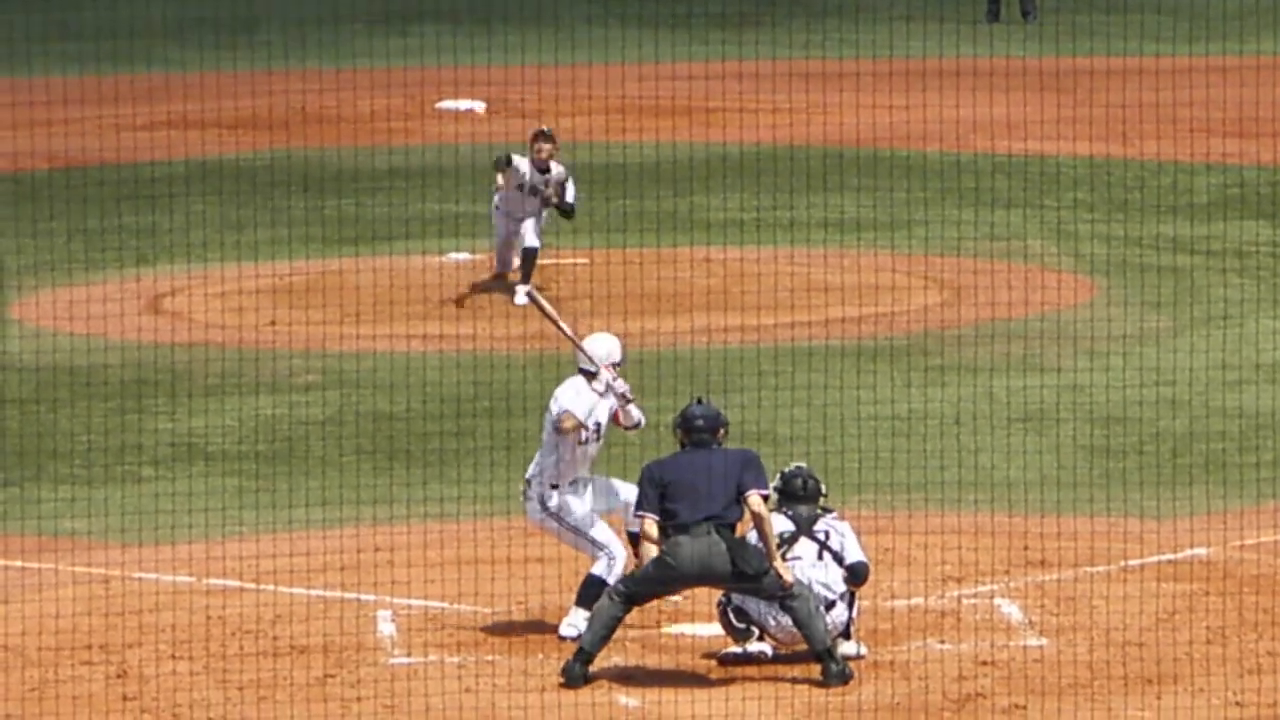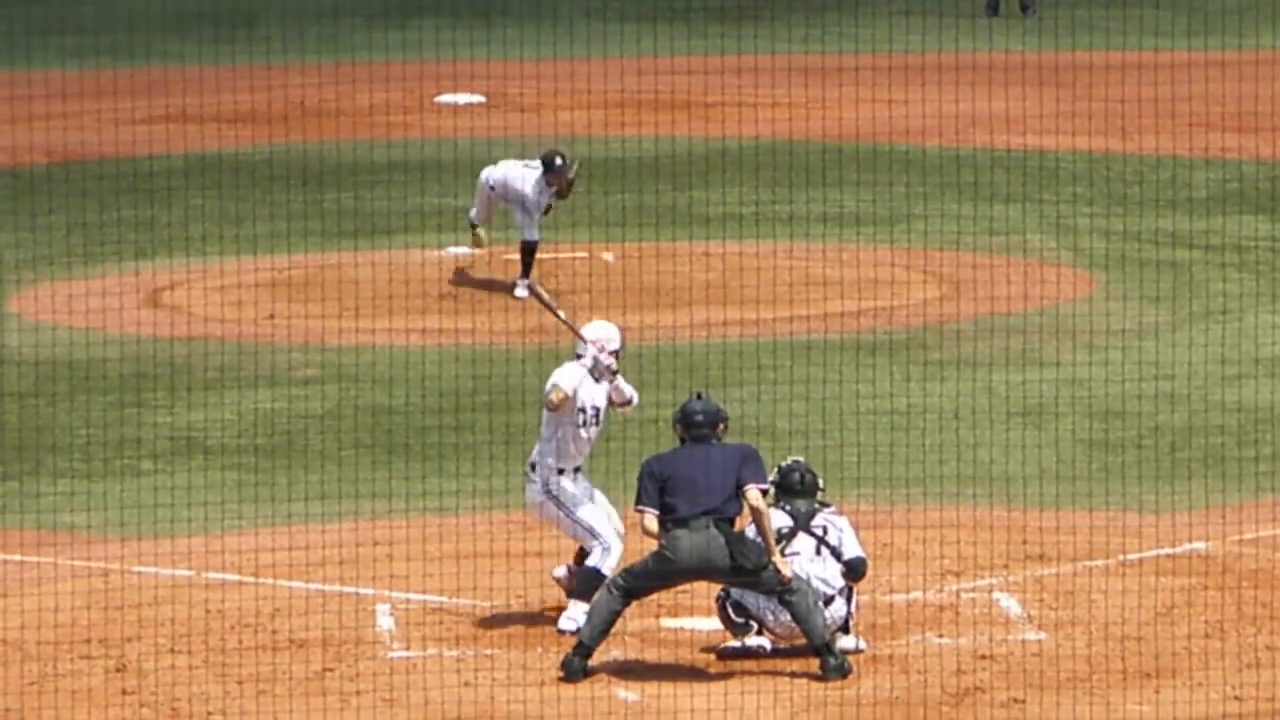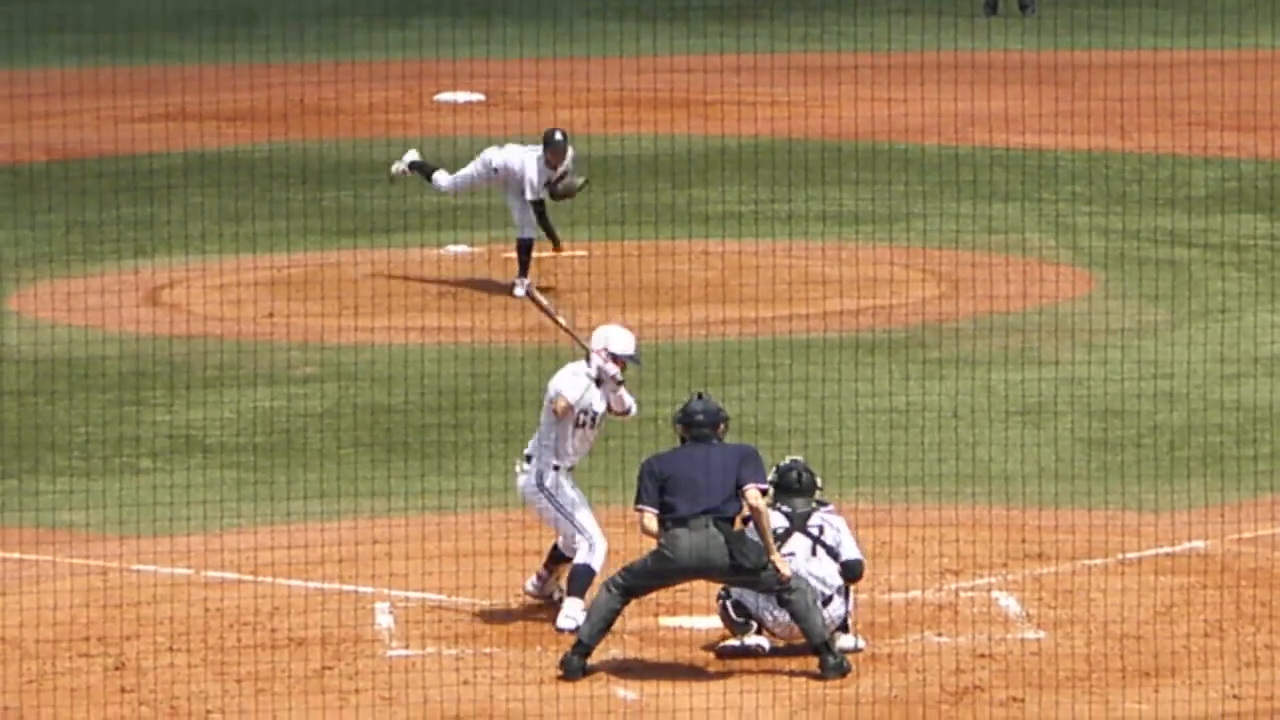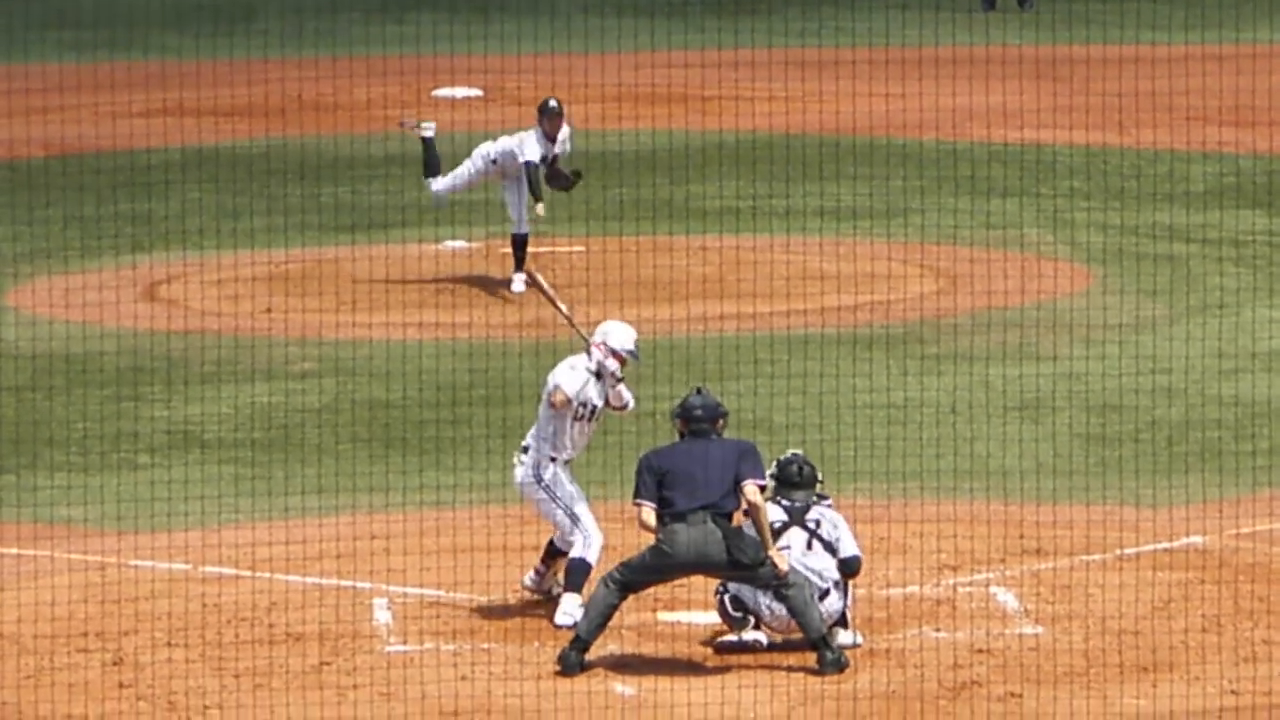
dt=0.2s
person 1, frame 1
left shoulder: (603, 393)
right shoulder: (570, 390)
left elbow: (633, 424)
right elbow: (567, 426)
left wrist: (624, 399)
right wrist: (597, 389)
left hip: (576, 486)
right hip: (549, 497)
left knee: (635, 499)
right knee: (612, 555)
right ankle: (575, 623)
person 1, frame 2
left shoulder: (600, 379)
right shoulder: (567, 373)
left elbow: (628, 400)
right elbow: (553, 401)
left wrist: (612, 374)
right wrist: (586, 364)
left hip: (570, 477)
right hip: (550, 482)
left knee: (613, 527)
right knee: (608, 545)
left ankle: (572, 575)
right ankle: (574, 616)
person 1, frame 3
left shoulder: (602, 383)
right shoulder: (571, 375)
left elbow: (626, 410)
right elbow: (559, 408)
left wrist: (614, 383)
right wrist: (590, 374)
left hip: (558, 475)
right hip: (542, 476)
left knee: (576, 534)
right knee: (593, 543)
left ankle: (541, 584)
right ankle: (571, 614)
person 1, frame 4
left shoulder: (602, 377)
right shoulder: (571, 367)
left elbow: (623, 405)
right elbow: (558, 401)
left wrist: (615, 379)
right wrist: (589, 367)
left hip: (557, 467)
right hip: (540, 468)
left knee: (572, 527)
right knee: (588, 537)
left ankle: (540, 579)
right ankle: (569, 610)
person 2, frame 1
left shoulder: (656, 469)
right shoulder: (744, 458)
left elbow: (648, 529)
right elbow: (757, 508)
right wrist: (775, 559)
left hip: (677, 554)
right hip: (723, 552)
left knee: (619, 595)
right knee: (793, 591)
left ankle: (578, 665)
right ankle: (832, 665)
person 2, frame 2
left shoulder: (656, 464)
right shoulder: (743, 453)
left elbow: (648, 523)
right elbow: (756, 502)
right wrist: (774, 554)
left hip: (676, 548)
right hip: (722, 546)
left knee: (617, 589)
right knee: (791, 586)
left ankle: (578, 659)
right ankle: (830, 659)
person 2, frame 3
left shoulder: (656, 463)
right shoulder: (743, 454)
left elbow: (647, 523)
right elbow: (755, 502)
right wrist: (773, 553)
left hip: (675, 547)
right hip: (721, 545)
left knee: (617, 588)
right knee: (790, 585)
left ankle: (577, 658)
right ankle: (829, 658)
person 2, frame 4
left shoulder: (655, 458)
right shoulder: (742, 449)
left elbow: (646, 517)
right elbow: (753, 499)
right wrist: (770, 548)
left hip: (673, 542)
right hip: (719, 541)
left knee: (615, 583)
right knee: (787, 580)
left ankle: (575, 653)
right ankle: (827, 653)
person 3, frame 1
right shoulder: (838, 526)
right elbow: (859, 574)
left hip: (782, 625)
right hip: (830, 623)
left knee: (729, 602)
right knee: (847, 588)
left ankle: (753, 642)
right ankle: (843, 641)
person 3, frame 2
right shoulder: (836, 521)
right elbow: (857, 569)
left hip: (781, 620)
right hip: (828, 618)
left knee: (727, 595)
right knee: (845, 581)
left ankle: (752, 637)
right ankle: (842, 635)
person 3, frame 3
right shoulder: (833, 520)
right elbow: (854, 571)
left hip: (780, 620)
right hip: (827, 618)
left knee: (728, 595)
left ankle: (750, 635)
right ankle: (842, 635)
person 3, frame 4
right shoulder: (831, 517)
right elbow: (852, 567)
left hip: (777, 614)
right hip: (825, 612)
left knee: (726, 589)
right knee: (840, 577)
left ankle: (748, 630)
right ankle: (840, 630)
person 4, frame 1
left shoulder: (561, 175)
right shoulder: (521, 166)
left elbow: (569, 213)
right elbow: (502, 161)
left wrist: (556, 202)
right wrist: (500, 175)
left hip: (532, 216)
right hip: (504, 213)
left knee: (530, 238)
right knee: (503, 260)
left ankle: (522, 287)
person 4, frame 2
left shoulder: (560, 169)
right shoulder: (536, 190)
left wrist: (565, 189)
right hip: (493, 182)
left knee: (530, 229)
right knee: (481, 215)
left ankle: (523, 280)
right ankle: (475, 227)
person 4, frame 3
left shoulder: (568, 154)
right shoulder: (534, 172)
right elbow: (540, 212)
right wrist: (555, 240)
left hip: (513, 167)
right hip: (493, 165)
left knee: (527, 226)
right knee: (445, 184)
left ankle: (522, 278)
right ankle: (412, 163)
person 4, frame 4
left shoulder: (564, 133)
right shoulder: (532, 142)
left elbow: (551, 165)
right elbow: (530, 170)
left wrist: (567, 177)
right wrist: (539, 201)
left hip: (514, 174)
right hip: (491, 156)
left knee: (521, 221)
right knee: (437, 188)
left ankle: (519, 273)
right ankle: (427, 134)
